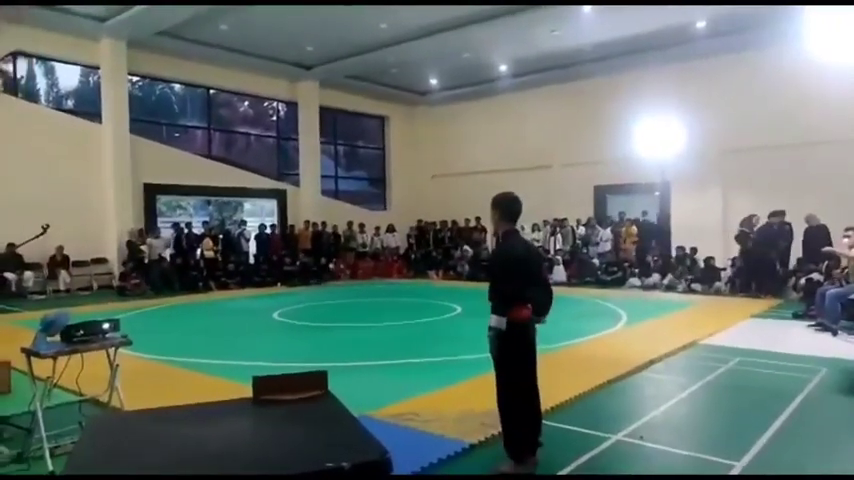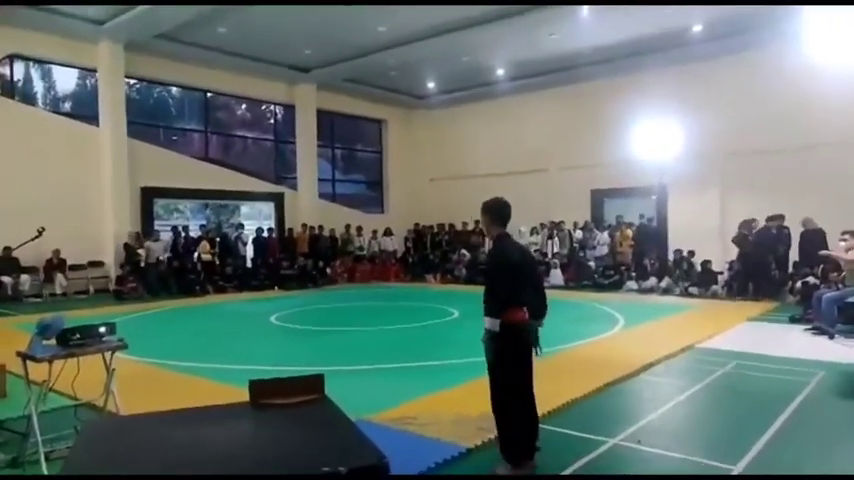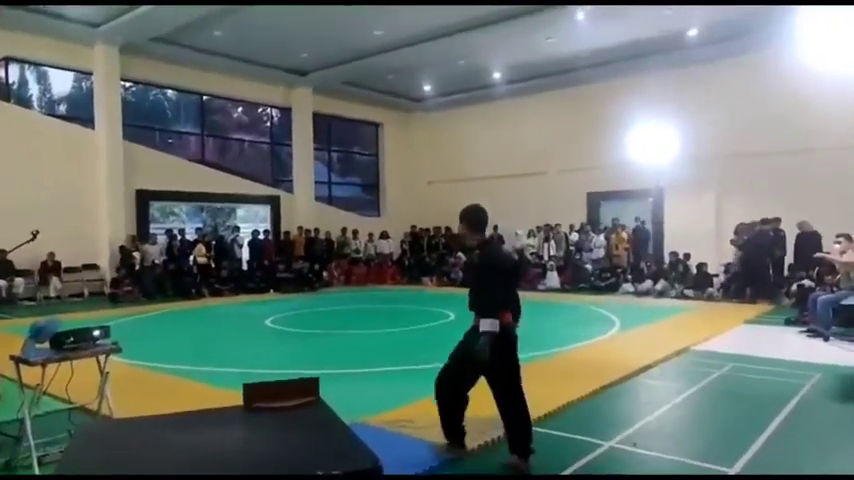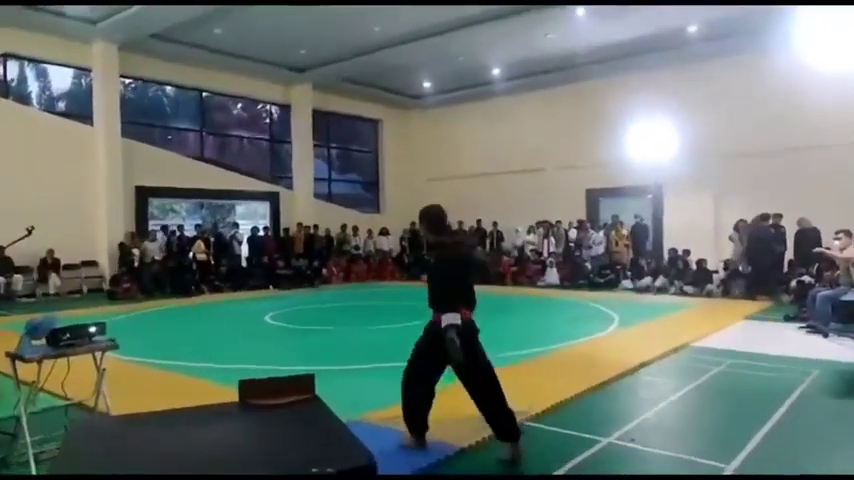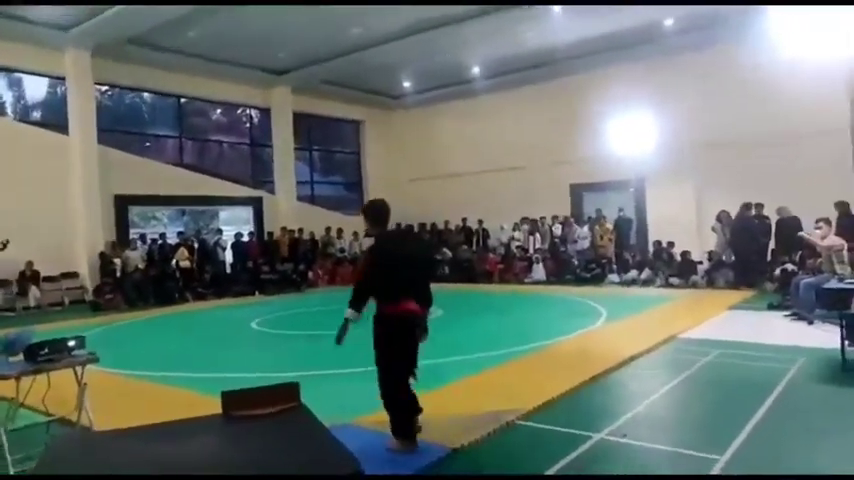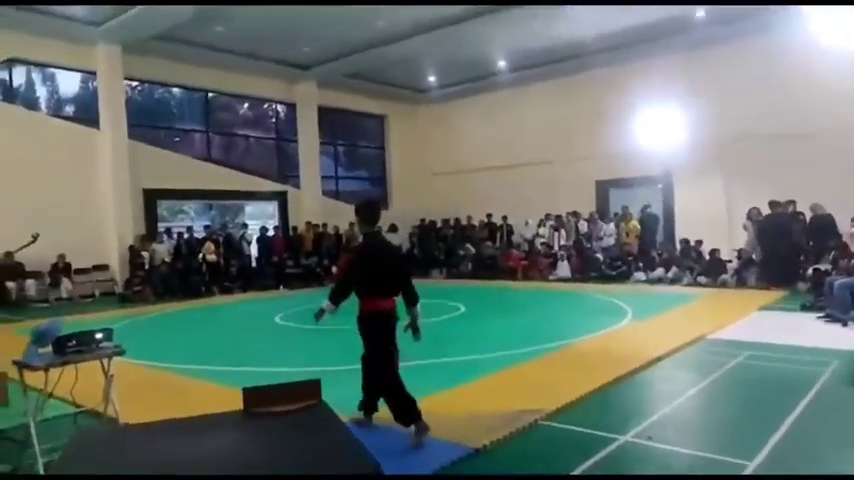
dt=0.3s
person 1, frame 1
left shoulder: (503, 251)
right shoulder: (528, 249)
left elbow: (501, 296)
right elbow: (544, 289)
left wrist: (495, 331)
left hip: (509, 328)
right hip: (525, 325)
left knee: (510, 393)
right knee: (526, 389)
left ankle: (520, 458)
right ankle: (530, 450)
person 1, frame 2
left shoulder: (497, 254)
right shoulder: (521, 251)
left elbow: (495, 299)
right elbow: (536, 291)
left wrist: (489, 334)
right wrist: (534, 325)
left hip: (504, 331)
right hip: (522, 328)
left knee: (503, 397)
right knee: (521, 392)
left ankle: (517, 461)
right ankle: (526, 454)
person 1, frame 3
left shoulder: (485, 258)
right shoulder: (501, 255)
left elbow: (489, 300)
left wrist: (485, 336)
left hip: (488, 330)
right hip: (505, 330)
left knee: (448, 384)
right knee: (510, 394)
left ankle: (455, 442)
right ankle: (521, 455)
person 1, frame 4
left shoulder: (442, 256)
right shoulder: (460, 251)
left elbow: (445, 296)
left wrist: (450, 330)
left hip: (446, 327)
right hip: (465, 325)
left knee: (415, 379)
right knee: (483, 382)
left ankle: (418, 435)
right ankle: (511, 440)
person 1, frame 5
left shoulder: (377, 252)
right shoulder: (409, 245)
left elbow: (363, 287)
right elbow: (423, 284)
left wrist: (348, 320)
right wrist: (422, 317)
left hip: (388, 319)
right hip: (412, 316)
left knee: (392, 378)
right knee: (401, 372)
left ankle: (406, 436)
right ankle: (411, 418)
person 1, frame 6
left shoulder: (362, 250)
right shoulder: (391, 249)
left elbow: (345, 282)
right elbow: (407, 285)
left wrist: (326, 307)
right wrist: (413, 317)
left hip: (371, 315)
right hip: (388, 313)
left knee: (382, 371)
right knee: (374, 364)
left ankle: (415, 420)
right ankle: (368, 413)
